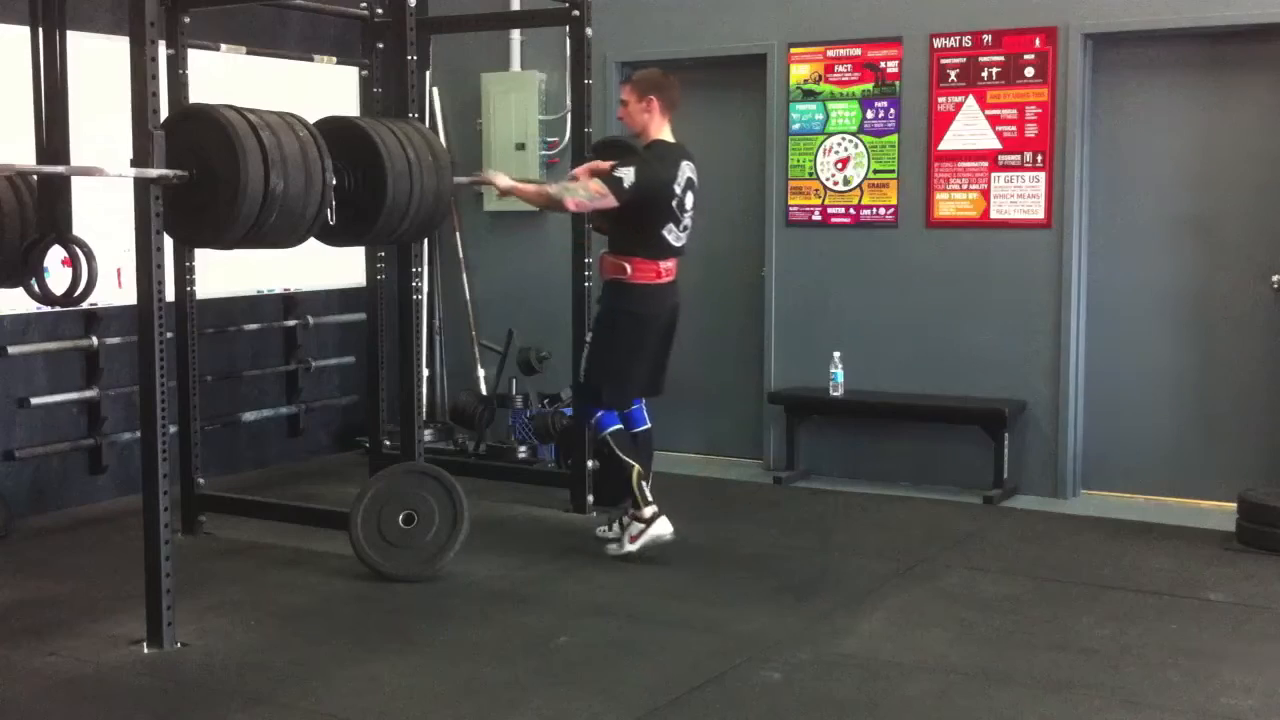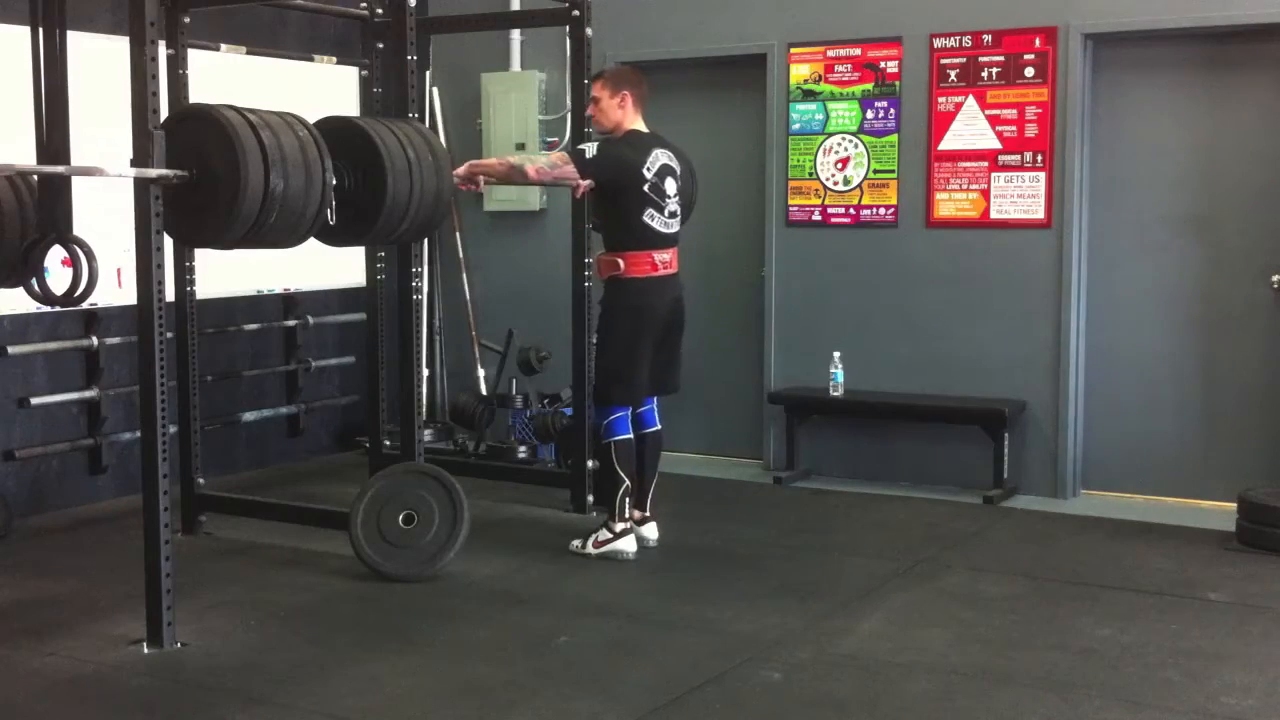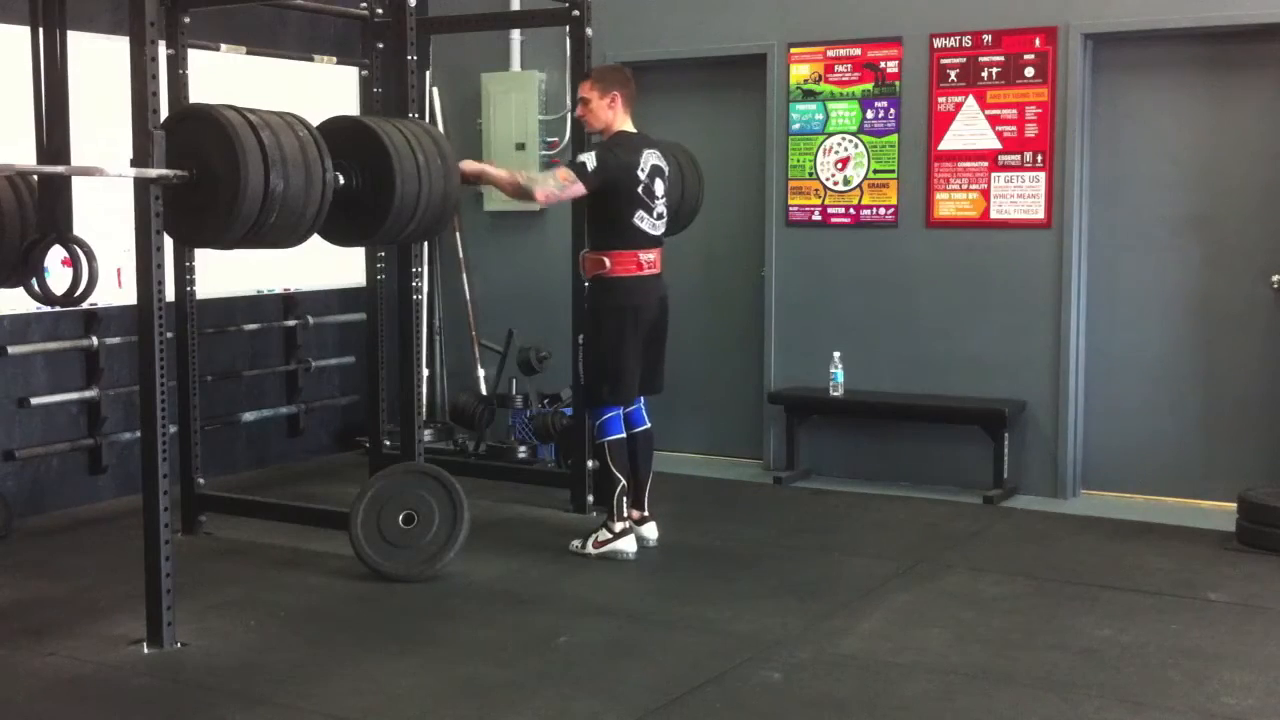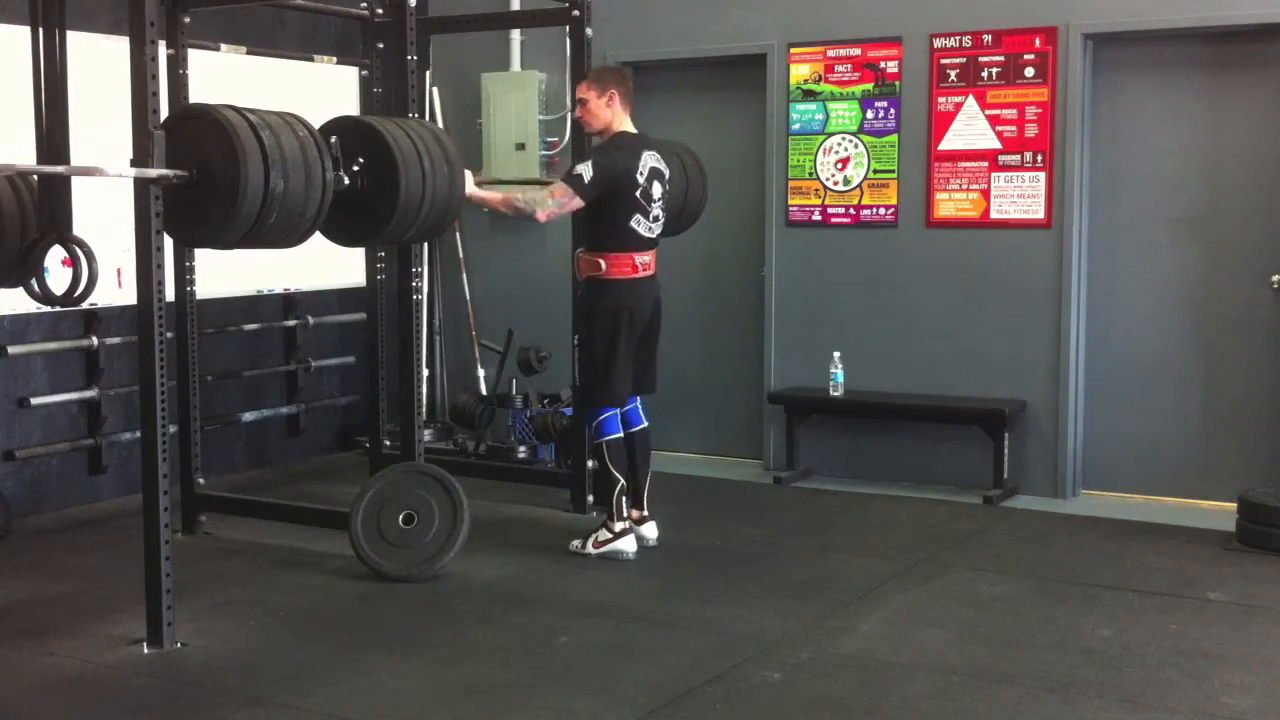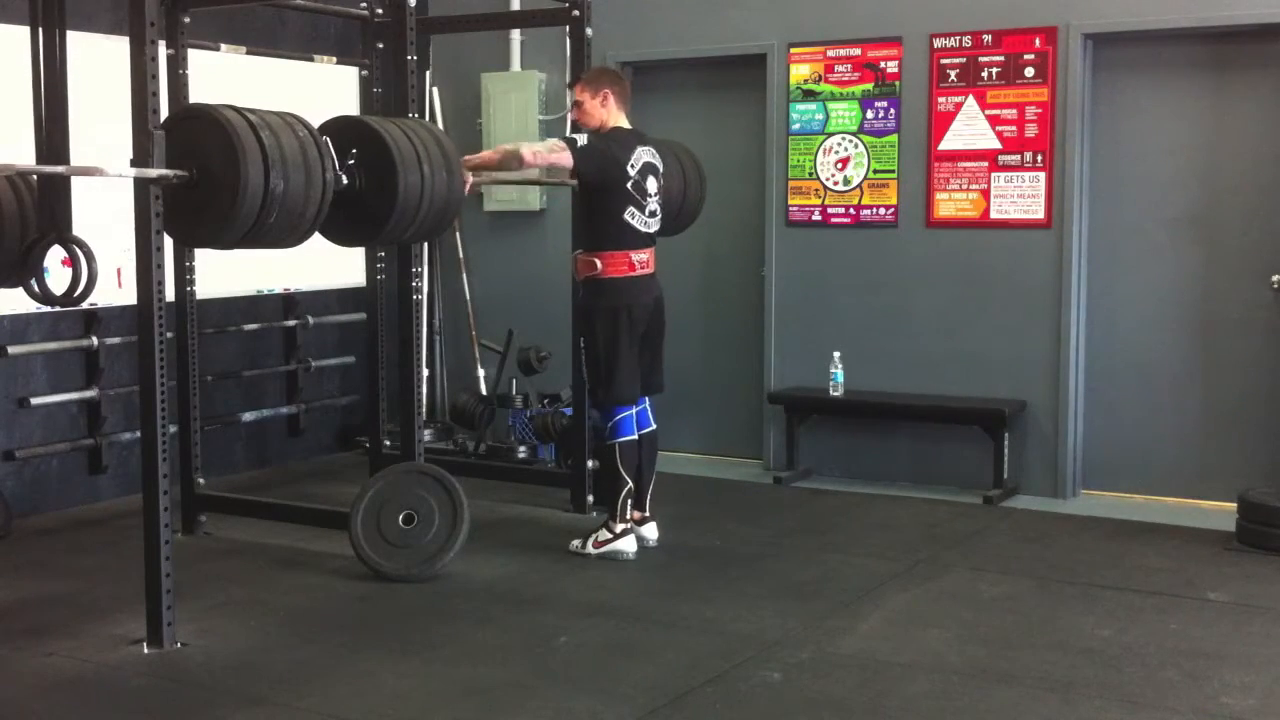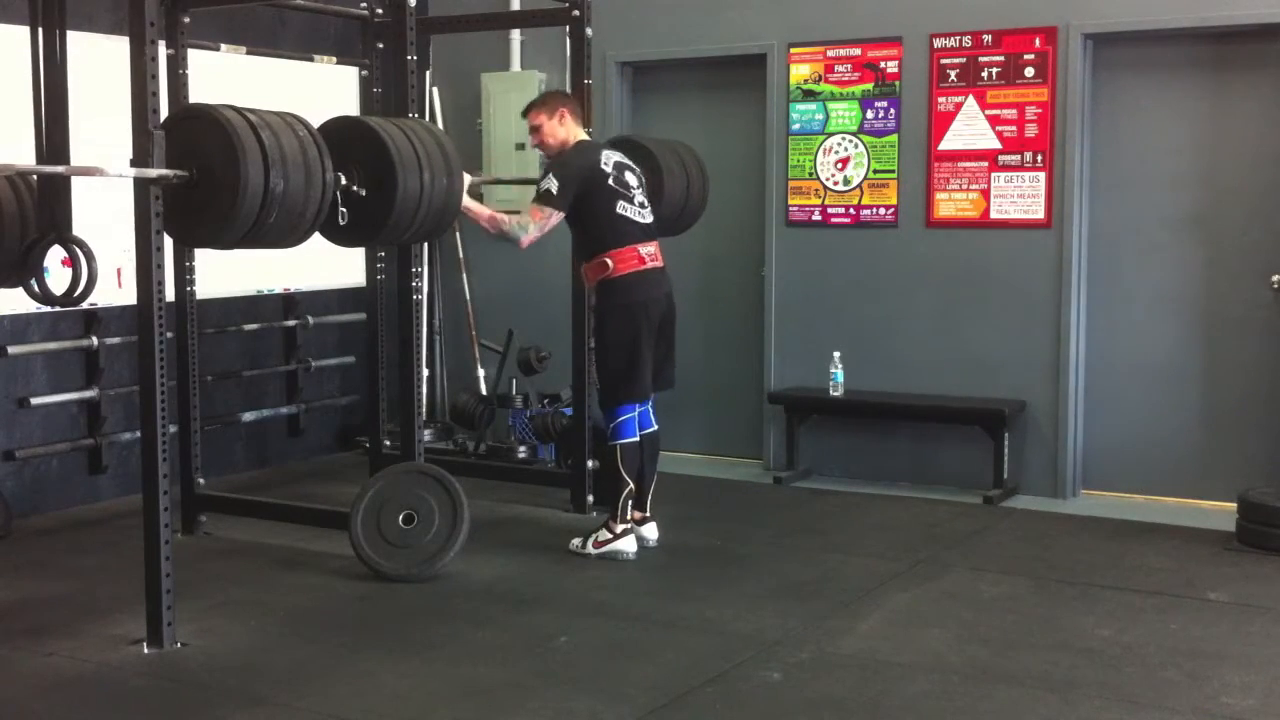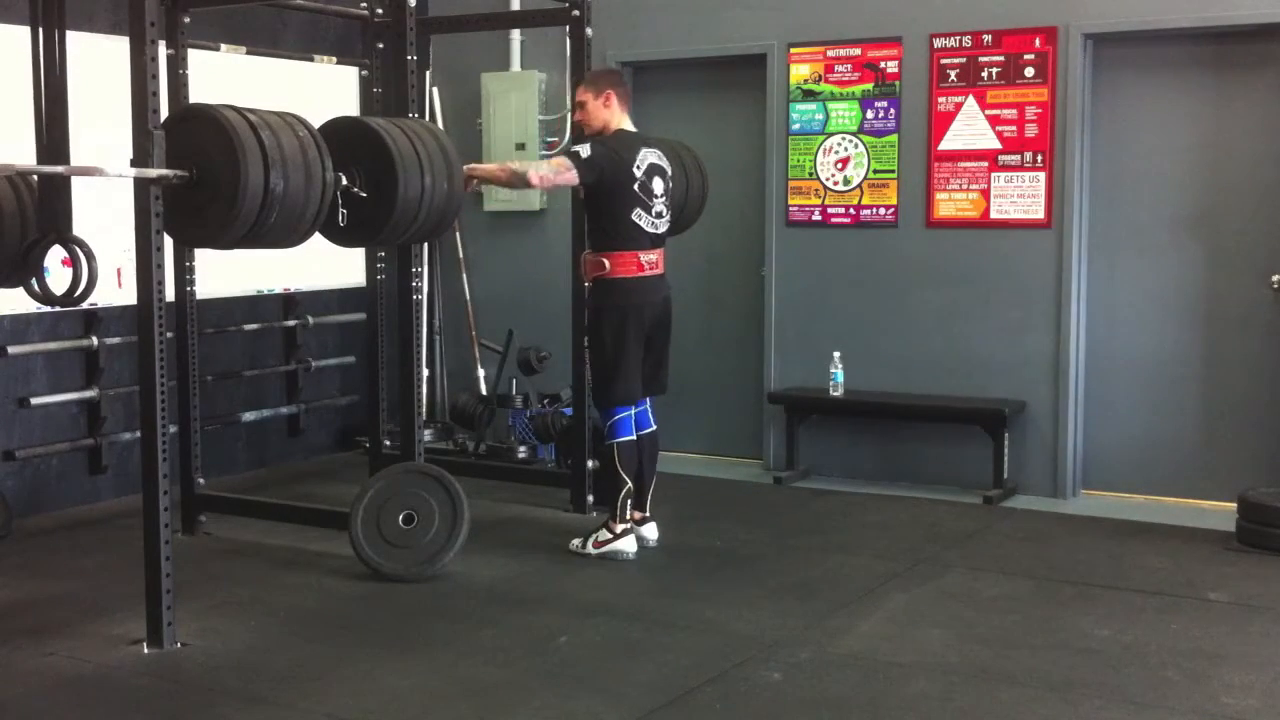
dt=0.4s
person 1, frame 1
left shoulder: (648, 166)
right shoulder: (680, 160)
left elbow: (573, 200)
left wrist: (509, 187)
right wrist: (601, 168)
left hip: (633, 297)
right hip: (661, 295)
left knee: (598, 403)
right knee: (629, 402)
left ankle: (645, 512)
right ankle: (634, 511)
person 1, frame 2
left shoulder: (616, 153)
right shoulder: (664, 151)
left elbow: (534, 167)
left wrist: (473, 168)
right wrist: (595, 186)
left hip: (633, 292)
right hip: (666, 288)
left knee: (615, 406)
right knee: (644, 403)
left ankle: (619, 528)
right ankle: (642, 516)
person 1, frame 3
left shoulder: (611, 155)
right shoulder: (650, 151)
left elbow: (541, 189)
left wrist: (479, 170)
left hip: (618, 291)
right hip: (649, 288)
left knee: (606, 405)
right knee: (632, 402)
left ankle: (618, 528)
right ankle: (640, 516)
person 1, frame 4
left shoulder: (609, 158)
right shoulder: (649, 151)
left elbow: (542, 207)
left wrist: (474, 192)
left hip: (611, 292)
right hip: (643, 289)
left knee: (601, 407)
right knee: (628, 402)
left ankle: (618, 527)
right ankle: (639, 515)
person 1, frame 5
left shoulder: (602, 147)
right shoulder: (646, 149)
left elbow: (528, 154)
left wrist: (466, 164)
left hip: (612, 291)
right hip: (644, 288)
left knee: (616, 408)
right knee: (637, 403)
left ankle: (619, 528)
right ankle: (641, 516)
person 1, frame 6
left shoulder: (570, 165)
right shoulder: (613, 157)
left elbow: (524, 233)
left wrist: (465, 201)
left hip: (624, 293)
right hip: (654, 286)
left knee: (621, 407)
right knee: (640, 403)
left ankle: (620, 529)
right ankle: (641, 516)
person 1, frame 7
left shoulder: (605, 151)
right shoulder: (653, 154)
left elbow: (535, 175)
left wrist: (470, 171)
left hip: (620, 293)
right hip: (653, 289)
left knee: (617, 408)
right knee: (639, 405)
left ankle: (619, 529)
right ankle: (641, 517)
